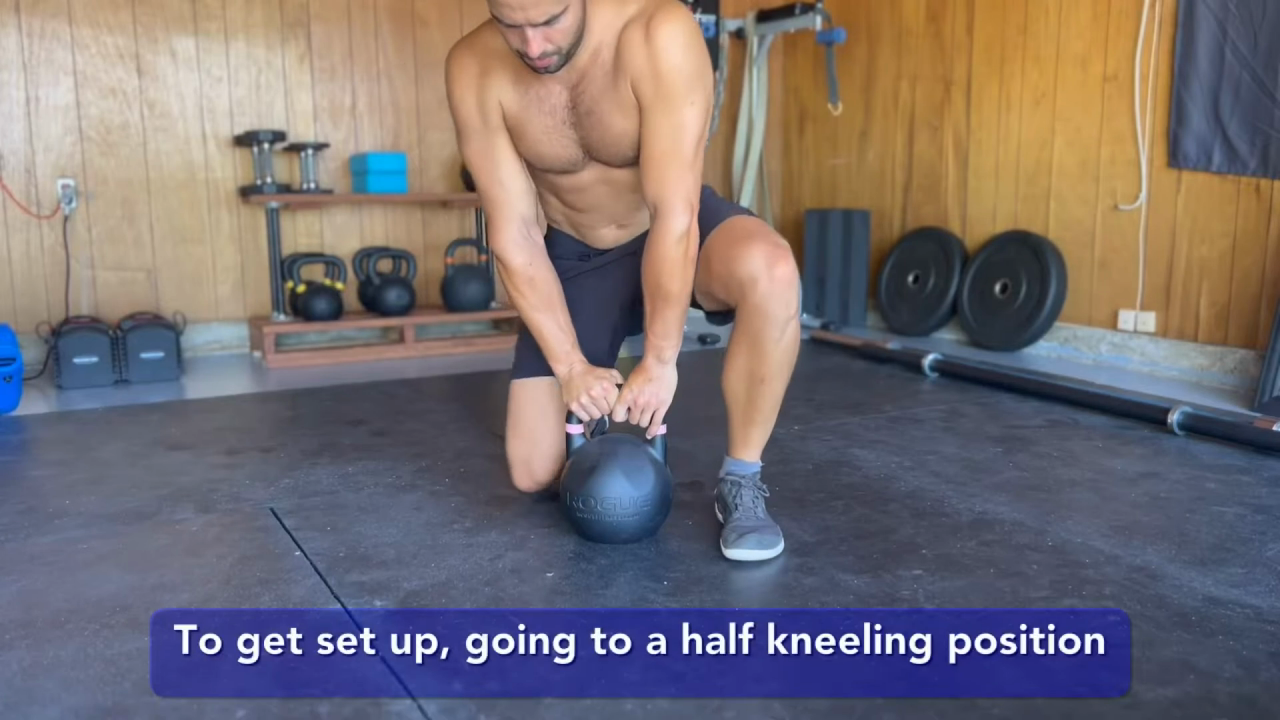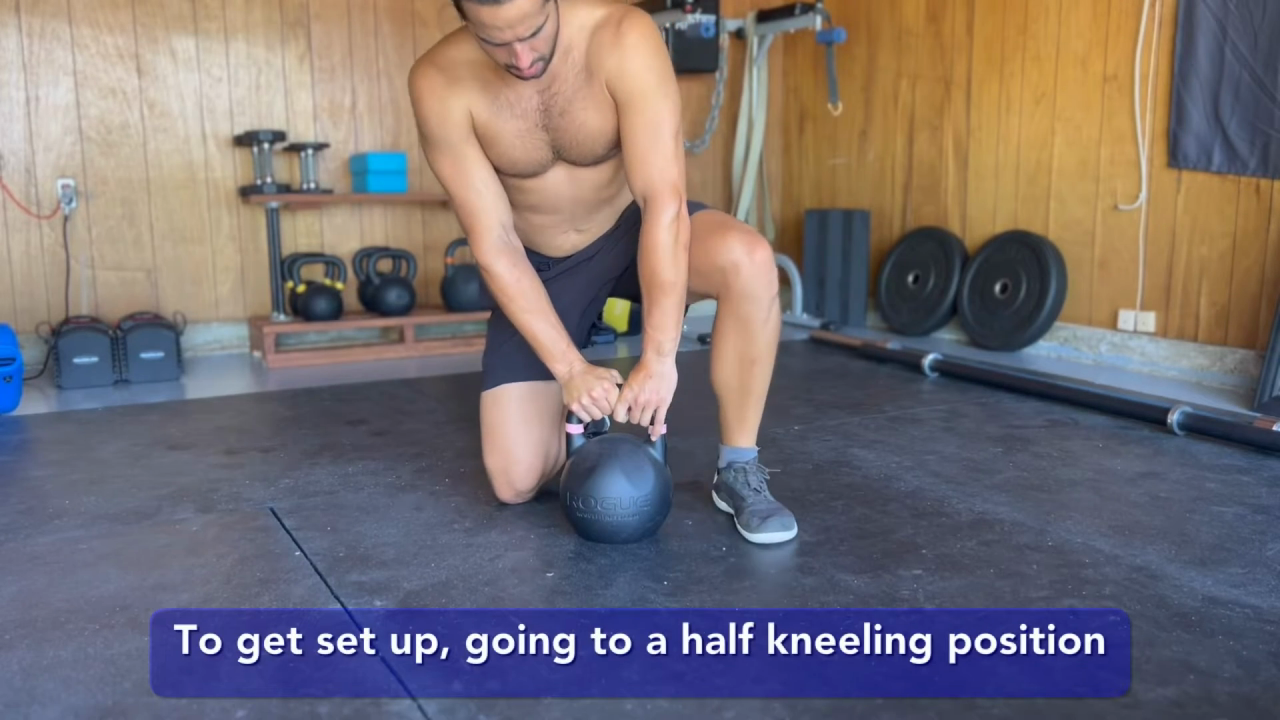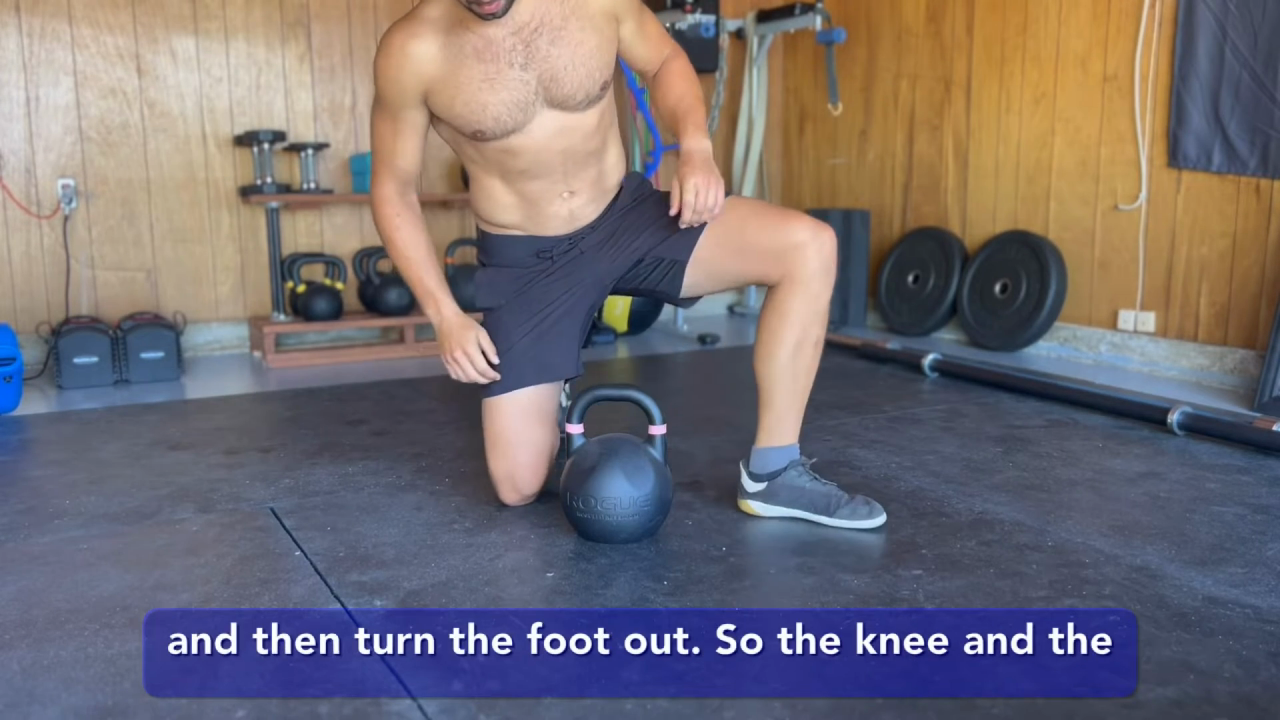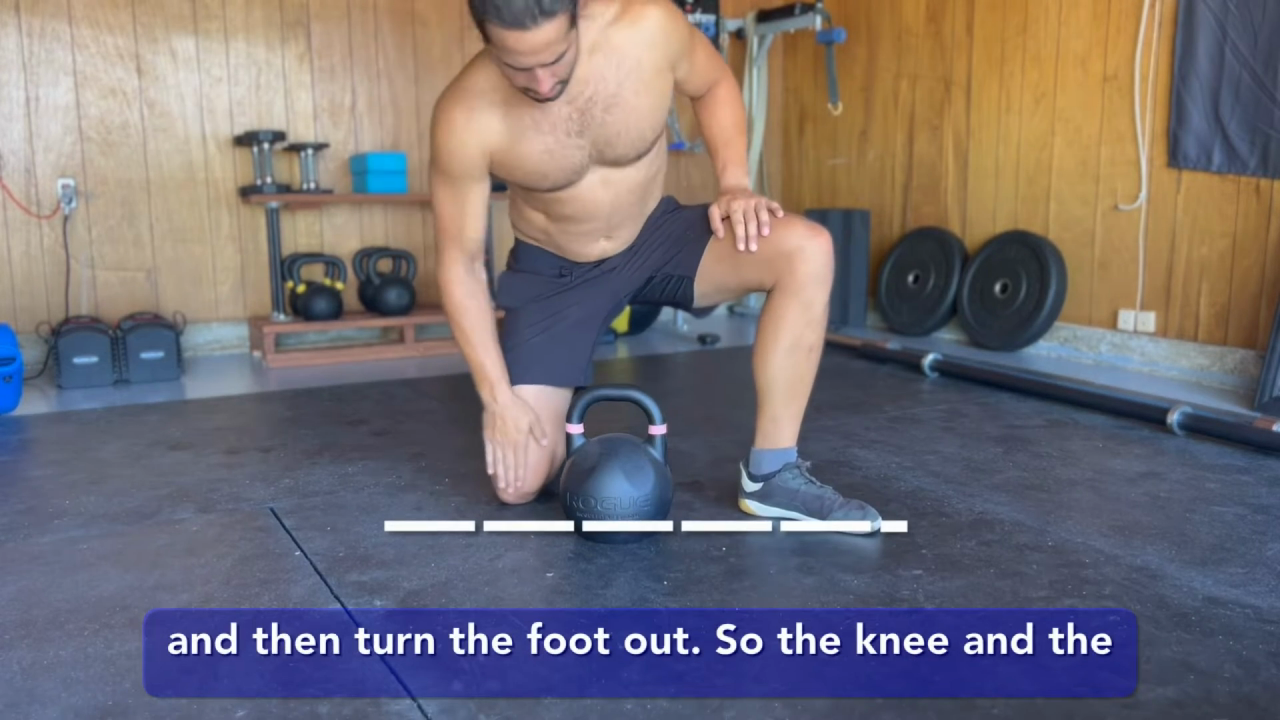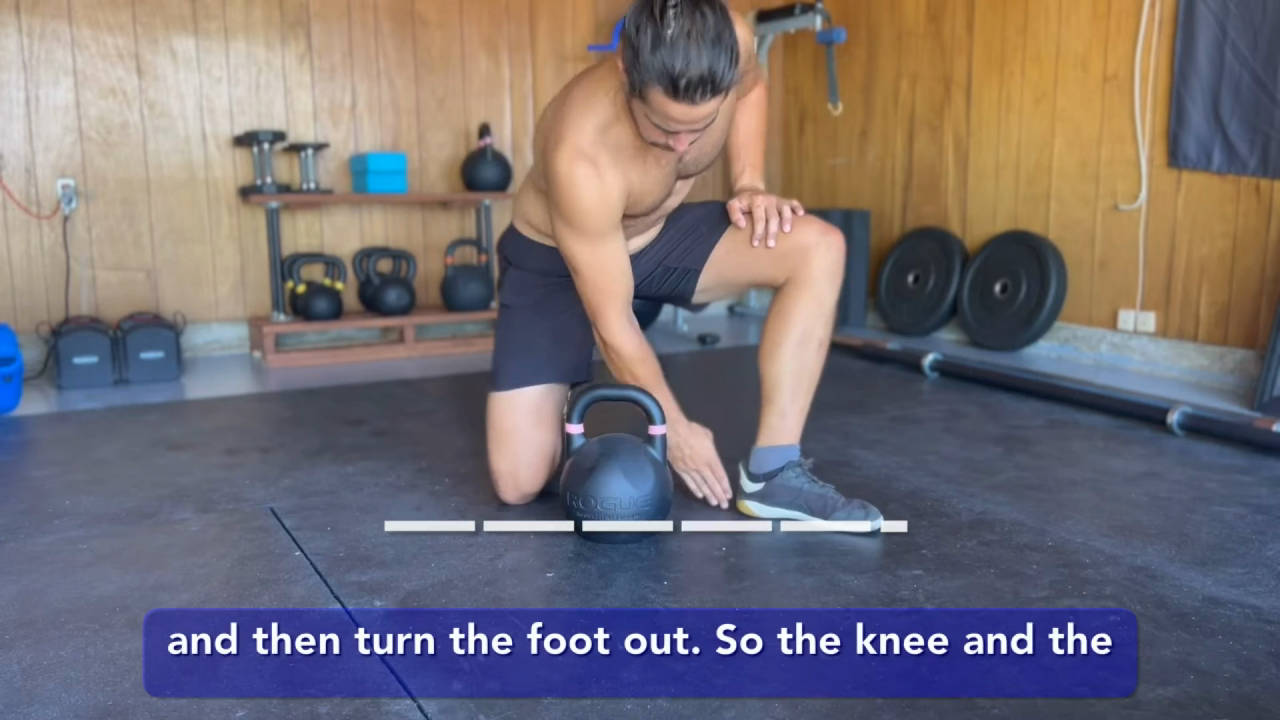
dt=1s
person 1, frame 1
right shoulder: (475, 70)
left elbow: (674, 213)
right elbow: (514, 236)
left wrist: (659, 360)
right wrist: (570, 366)
left hip: (677, 235)
right hip: (576, 256)
left knee: (770, 273)
right knee: (534, 472)
left ankle: (740, 480)
right ankle: (605, 427)
person 1, frame 2
right shoulder: (441, 82)
left elbow: (664, 200)
right elbow: (494, 243)
left wrist: (659, 360)
right wrist: (570, 367)
left hip: (633, 229)
right hip: (537, 267)
left knee: (746, 259)
right knee: (516, 481)
left ankle: (738, 468)
right ankle: (578, 408)
person 1, frame 3
right shoulder: (413, 50)
left elbow: (665, 61)
right elbow: (393, 191)
left wrist: (695, 144)
right wrist: (446, 316)
left hip: (627, 216)
right hip: (526, 263)
left knee: (807, 244)
right knee: (518, 487)
left ankle: (772, 473)
right ankle: (549, 409)
person 1, frame 4
right shoulder: (466, 117)
left elbow: (716, 86)
right elbow: (460, 264)
left wrist: (734, 183)
right wrist: (499, 396)
left hip: (656, 235)
right hip: (553, 273)
left knee: (806, 248)
right knee: (516, 482)
left ankle: (771, 473)
right ankle: (565, 419)
person 1, frame 5
right shoulder: (581, 154)
right elbow: (613, 326)
left wrist: (749, 184)
right wrist: (677, 430)
left hip: (659, 232)
right hip: (551, 264)
left knee: (817, 246)
right knee: (519, 485)
left ankle: (771, 473)
right ankle: (557, 408)
